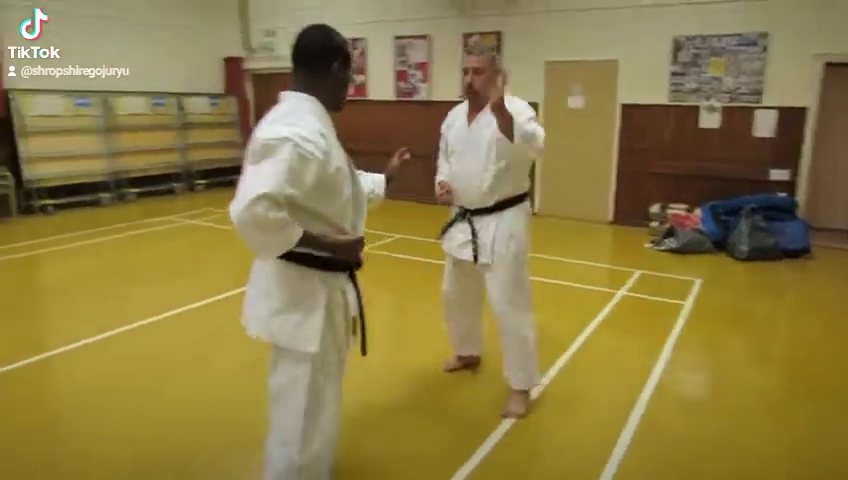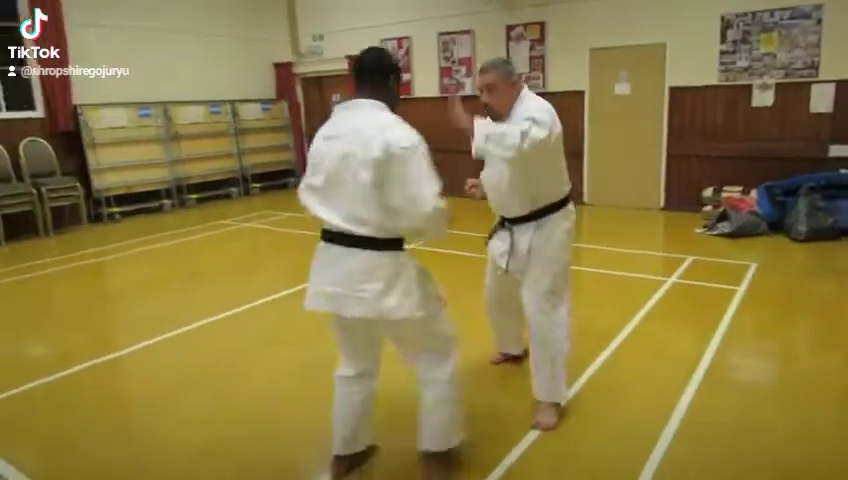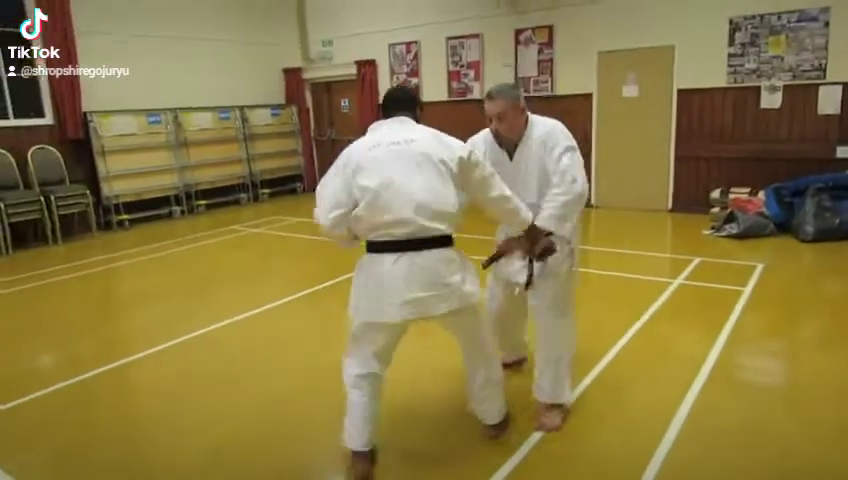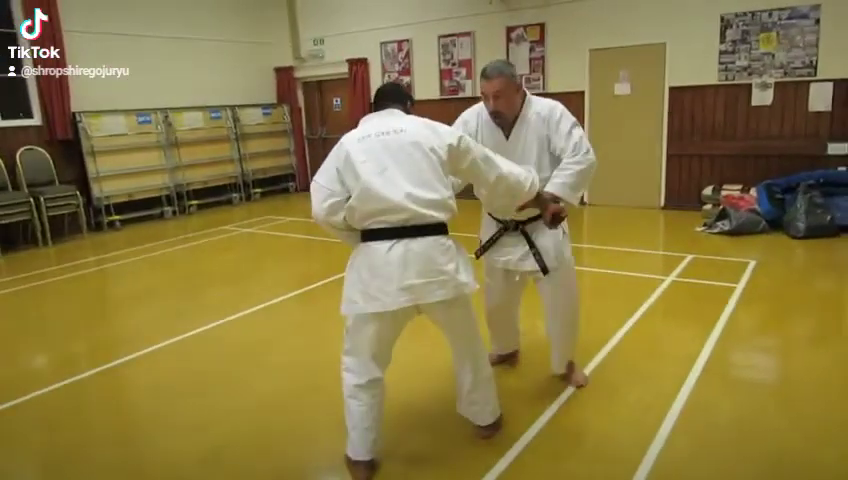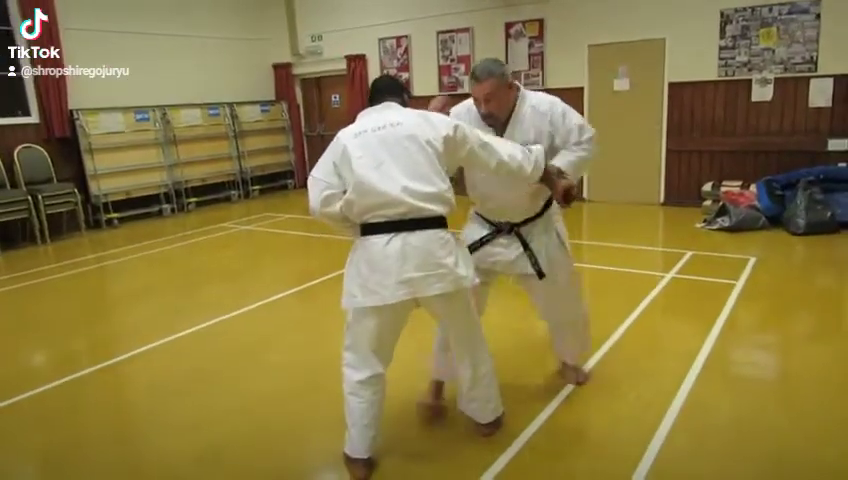
dt=0.3s
person 1, frame 1
left shoulder: (296, 118)
right shoulder: (298, 130)
right elbow: (253, 215)
left wrist: (383, 179)
right wrist: (328, 245)
left hip: (300, 283)
right hip: (306, 290)
left knee: (310, 398)
right knee: (303, 420)
person 1, frame 2
left shoulder: (327, 131)
right shoulder: (398, 135)
right elbow: (423, 213)
right wrist: (437, 224)
left hip: (333, 264)
right hip: (380, 270)
left knee: (356, 365)
right knee: (437, 355)
person 1, frame 3
left shoulder: (356, 151)
right shoulder: (446, 144)
left elbow: (329, 217)
right elbow: (496, 195)
right wrist: (532, 234)
left hip: (382, 272)
right hip: (440, 265)
left knee: (363, 360)
right knee: (477, 346)
right ankle: (494, 416)
person 1, frame 4
left shoulder: (349, 143)
right shoulder: (436, 132)
left elbow: (325, 209)
right elbow: (497, 173)
right wrist: (544, 201)
left hip: (377, 262)
right hip: (433, 254)
left knee: (362, 364)
right knee: (467, 343)
right ankle: (485, 418)
person 1, frame 5
left shoulder: (345, 138)
right shoulder: (432, 123)
left elbow: (322, 201)
right elbow: (498, 154)
right wrist: (549, 176)
left hip: (376, 256)
right hip: (433, 247)
left knee: (363, 359)
right knee: (467, 340)
right ankle: (486, 415)
person 2, frame 1
left shoulder: (514, 109)
right shoulder: (455, 116)
left elbow: (532, 146)
left wrist: (501, 114)
right wrist: (444, 183)
left hip: (503, 222)
right hip: (463, 219)
left knee: (509, 304)
right knee: (457, 293)
left ankle: (521, 386)
right ankle: (468, 353)
person 2, frame 2
left shoulder: (537, 113)
right shoulder: (493, 123)
left elbow: (517, 146)
left wrist: (471, 125)
right wrist: (482, 183)
left hip: (543, 226)
right hip: (510, 226)
left knee: (543, 309)
right knee: (499, 295)
left ankle: (550, 398)
right ankle: (513, 348)
person 2, frame 3
left shoulder: (551, 135)
right shoulder: (480, 144)
left elbow: (572, 189)
left wrist: (539, 231)
left hip: (551, 238)
right hip: (509, 239)
left knee: (551, 318)
right knee: (500, 307)
left ankle: (552, 401)
right ankle: (513, 354)
person 2, frame 4
left shoulder: (550, 114)
right shoulder: (471, 120)
left elbow: (582, 158)
left wrist: (551, 196)
left hip: (544, 226)
right hip: (499, 227)
left knee: (561, 298)
right knee: (497, 300)
left ankle: (565, 362)
right ankle: (506, 349)
person 2, frame 5
left shoulder: (545, 109)
right shoulder: (461, 115)
left elbow: (584, 139)
left wrist: (560, 168)
left hip: (537, 229)
right hip: (484, 229)
left knee: (562, 301)
left ankle: (571, 359)
right ankle: (438, 382)
